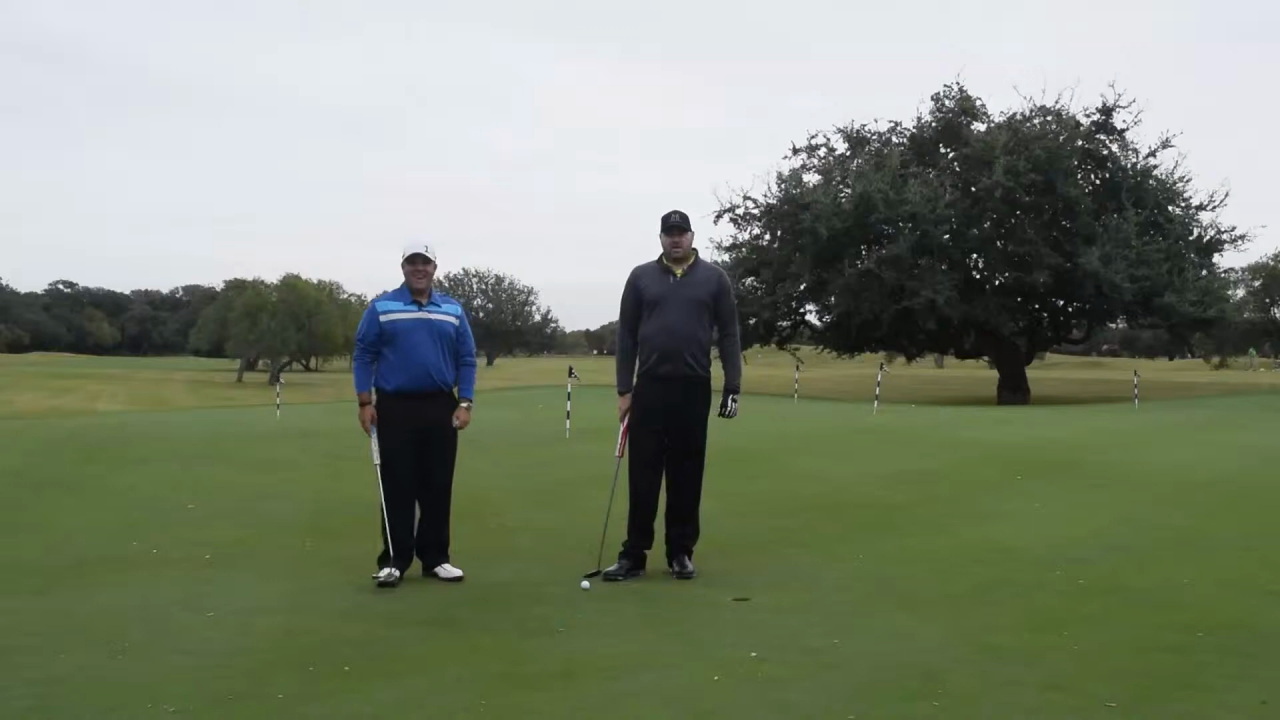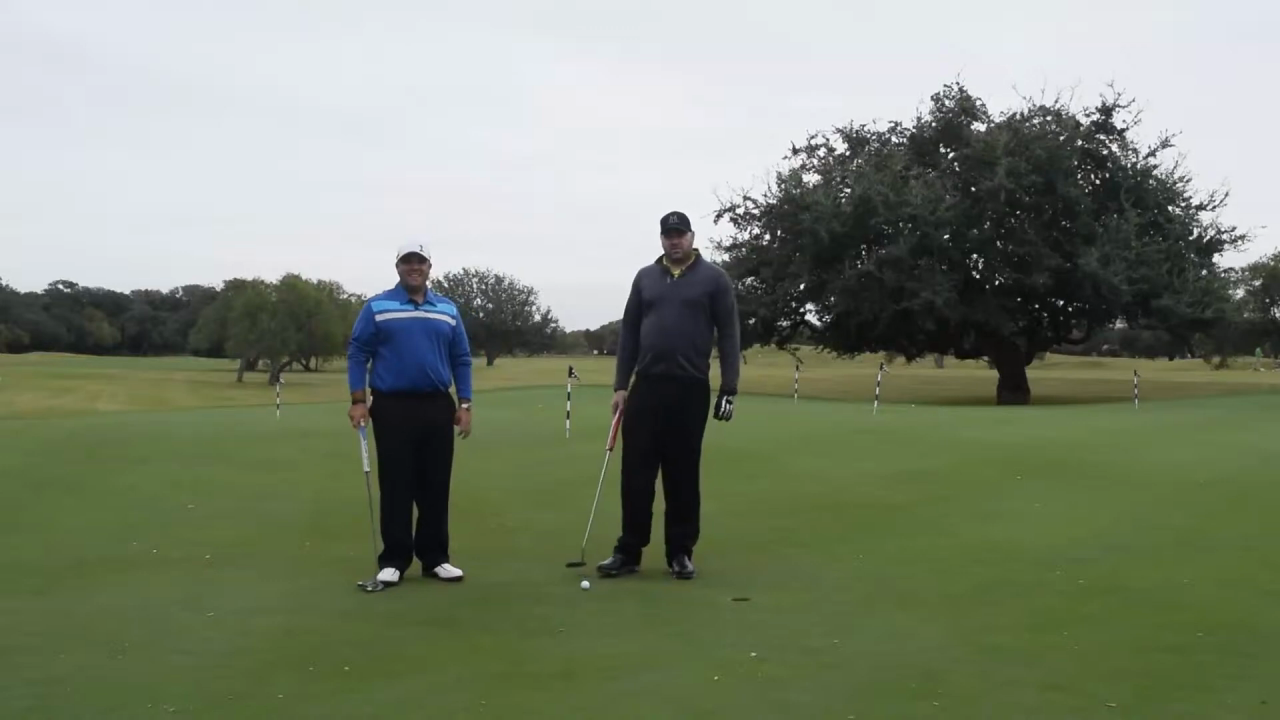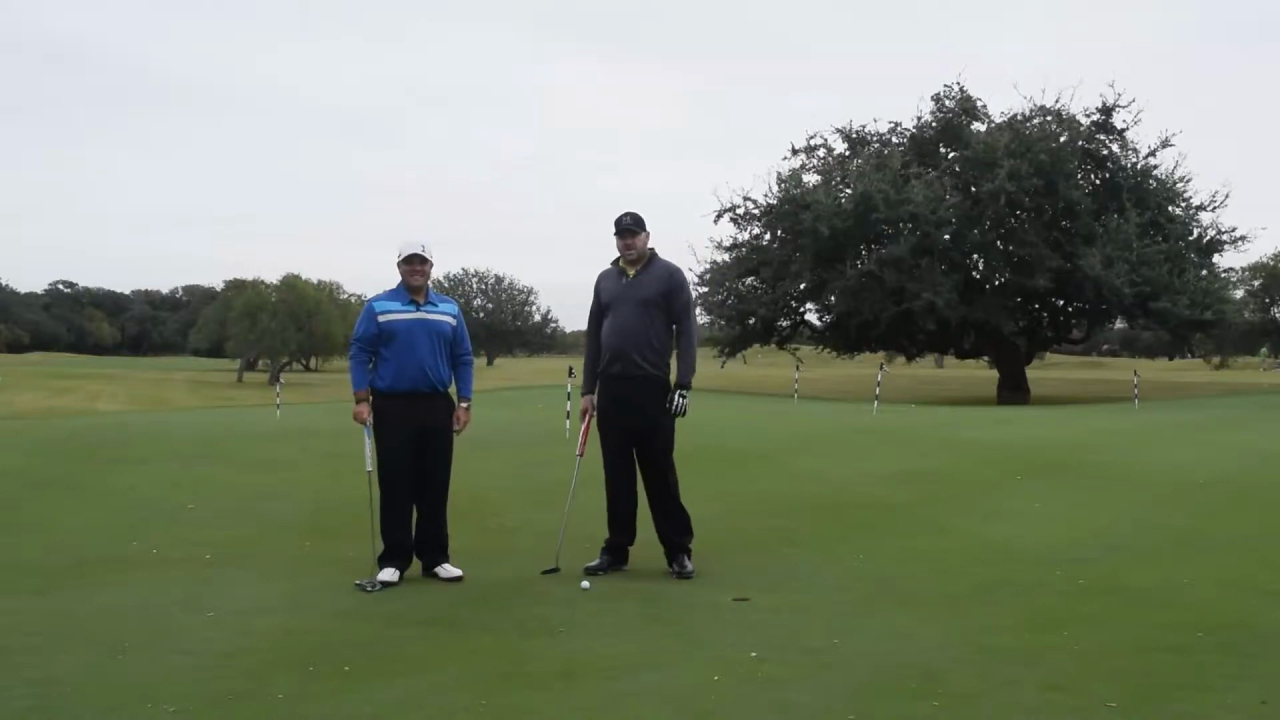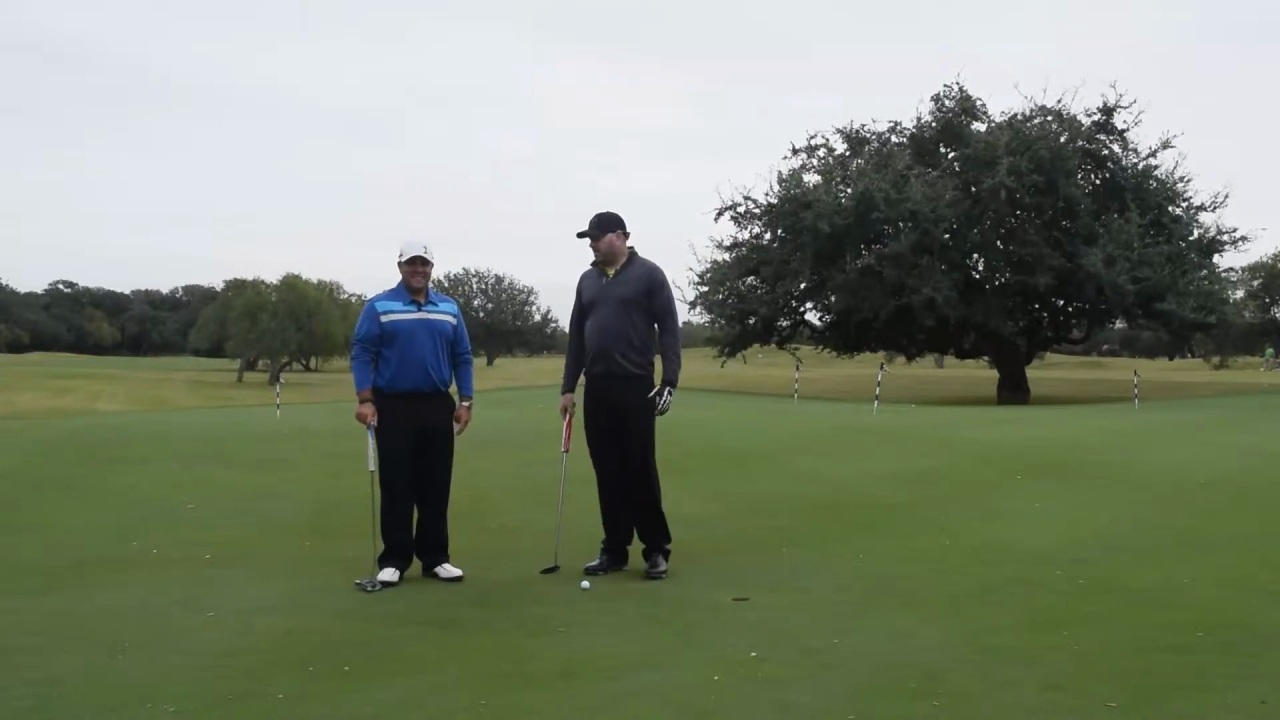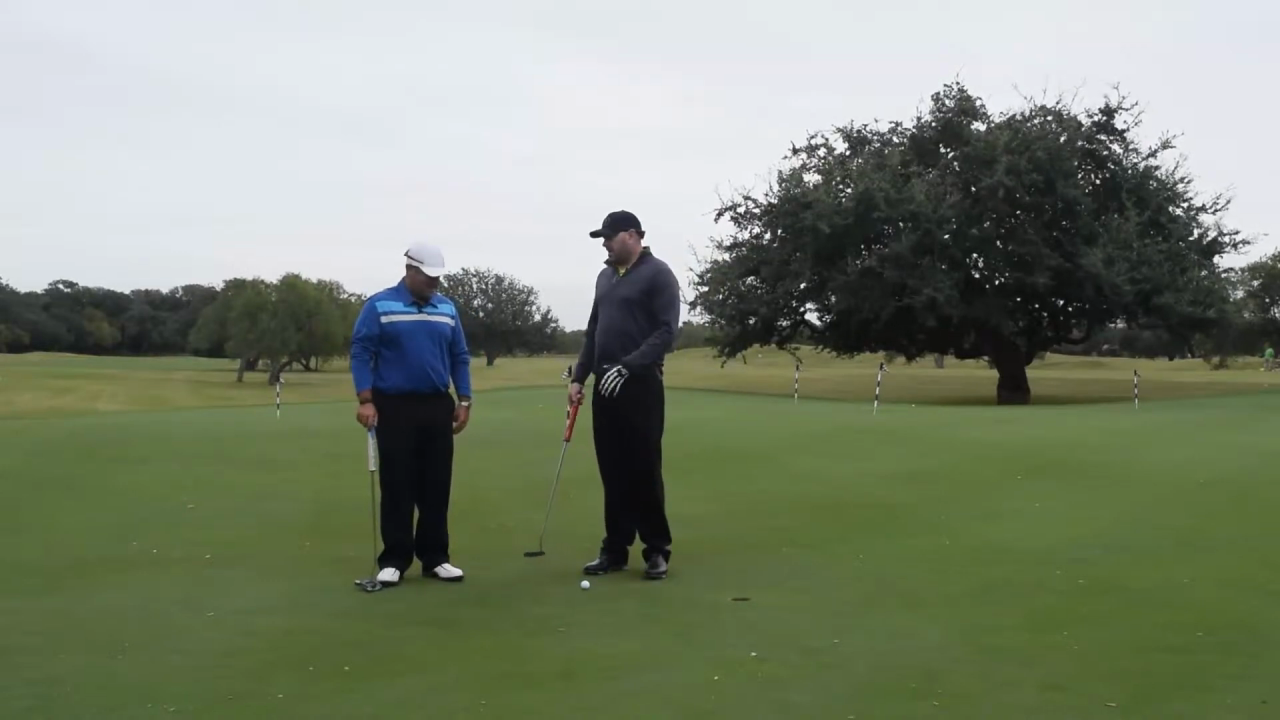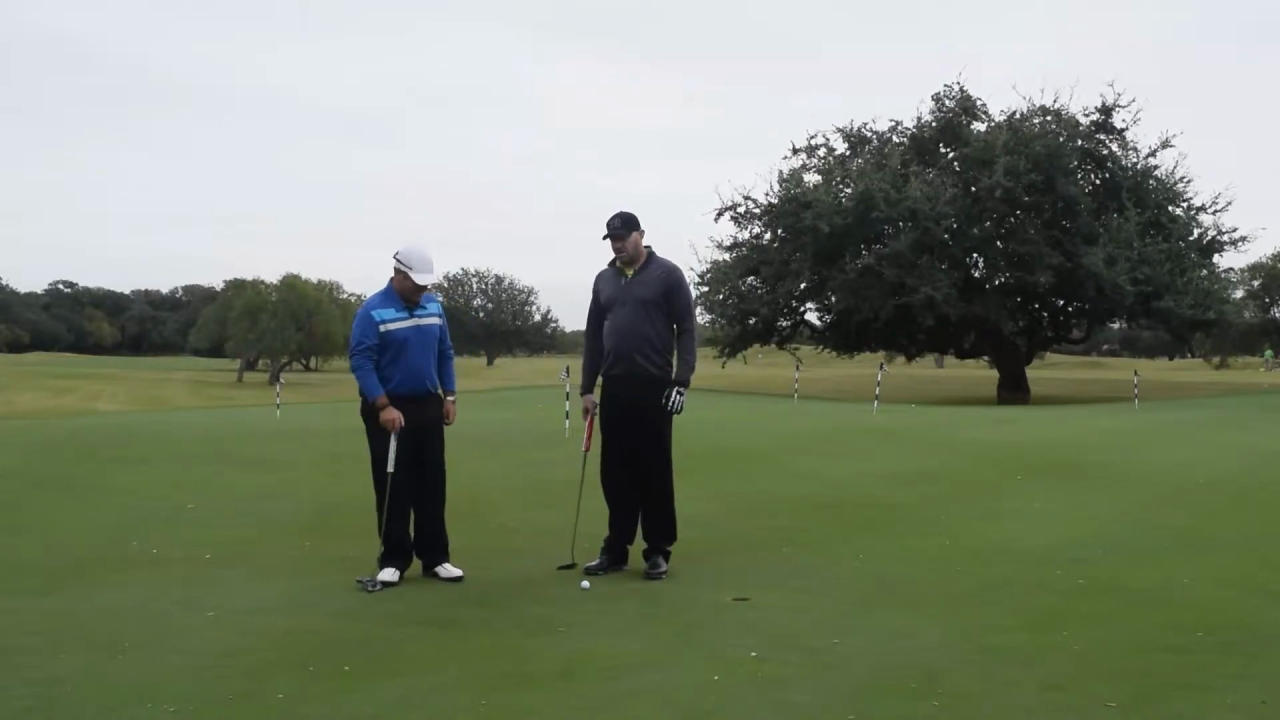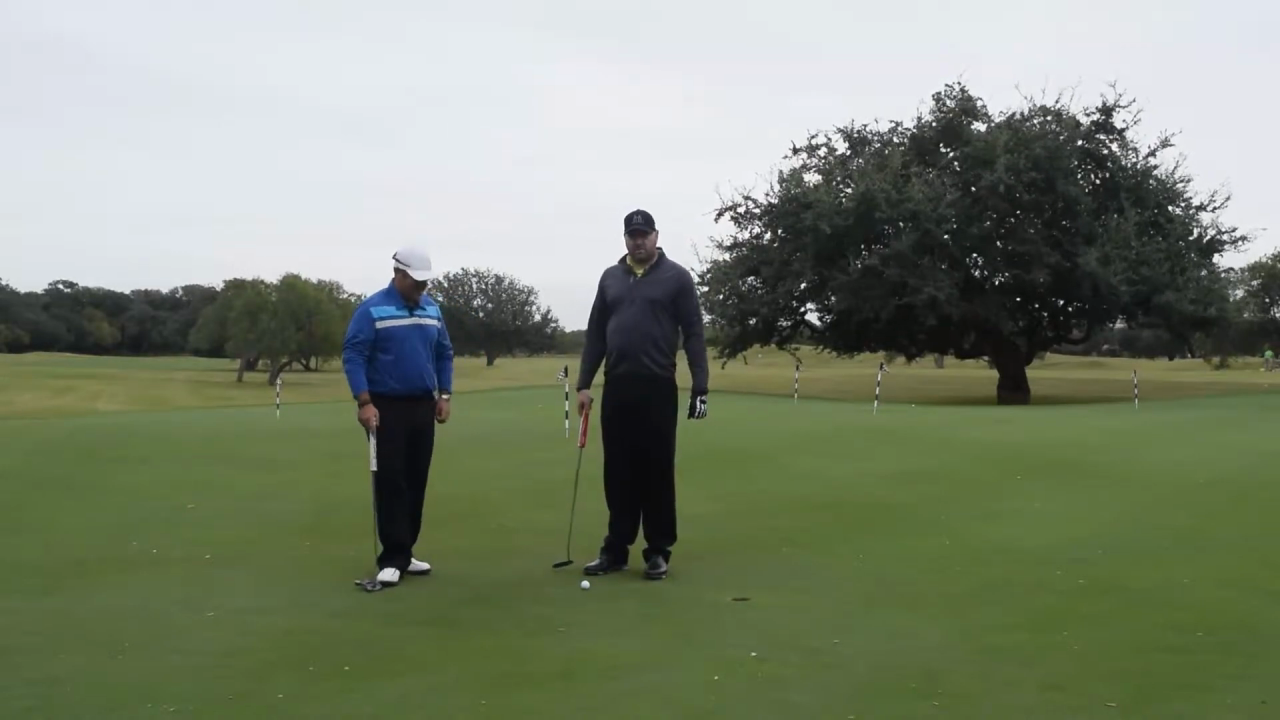
dt=0.7s
person 1, frame 1
left shoulder: (714, 278)
right shoulder: (641, 277)
left elbow: (729, 334)
right elbow: (626, 336)
left wrist: (732, 387)
right wrist: (624, 389)
left hip: (694, 388)
right hip: (650, 387)
left knee: (687, 474)
right knee: (643, 473)
left ankle: (681, 551)
right ankle: (634, 553)
person 1, frame 2
left shoulder: (714, 278)
right shoulder: (645, 277)
left elbow: (729, 335)
right elbow: (629, 333)
left wrist: (729, 389)
right wrist: (621, 385)
left hip: (690, 388)
right hip: (646, 387)
left knee: (683, 473)
right knee: (636, 469)
left ankle: (680, 552)
right ankle: (628, 550)
person 1, frame 3
left shoulder: (669, 275)
right shoulder: (605, 279)
left elbow: (686, 332)
right elbow: (594, 337)
left wrist: (683, 384)
right wrist: (588, 389)
left hip: (653, 387)
right hip: (611, 388)
left knee: (659, 470)
right knee: (616, 472)
left ankle: (678, 549)
right ankle: (616, 549)
person 1, frame 4
left shoulder: (648, 274)
right shoulder: (587, 279)
left elbow: (669, 329)
right elbow: (576, 336)
left wrist: (669, 380)
right wrist: (568, 387)
left hip: (635, 386)
right hip: (596, 387)
left knee: (640, 469)
right knee: (607, 471)
left ankle: (656, 549)
right ankle: (615, 549)
person 1, frame 5
left shoulder: (658, 274)
right shoulder: (605, 276)
left elbow: (665, 333)
left wrist: (627, 367)
right wrist: (578, 376)
left hip: (641, 386)
right hip: (605, 388)
left knee: (644, 469)
right knee: (613, 471)
left ankle: (657, 549)
right ankle: (615, 548)
person 1, frame 6
left shoulder: (667, 274)
right shoulder: (604, 280)
left elbow: (686, 329)
right elbow: (594, 336)
left wrist: (681, 380)
right wrist: (587, 388)
left hip: (653, 386)
right hip: (614, 387)
left knee: (654, 470)
right knee: (615, 471)
left ankle: (658, 550)
right ankle: (616, 549)
person 1, frame 7
left shoulder: (676, 277)
right shoulder: (610, 277)
left elbow: (694, 335)
right elbow: (596, 333)
left wrist: (700, 387)
right wrist: (584, 383)
left hip: (658, 387)
right hip: (616, 386)
left knee: (657, 470)
right knee: (618, 471)
left ankle: (658, 550)
right ankle: (616, 549)
person 2, frame 1
left shoulder: (453, 310)
right shoulder: (381, 307)
left elbow: (466, 360)
right elbow: (363, 356)
left wrist: (464, 404)
right wrist: (365, 402)
left hip: (440, 407)
right hip: (395, 407)
left knee: (438, 486)
right knee: (397, 486)
left ankle: (435, 557)
right ankle: (394, 560)
person 2, frame 2
left shoulder: (448, 310)
right shoulder: (376, 307)
left elbow: (462, 359)
right elbow: (357, 354)
left wrist: (465, 403)
right wrist: (358, 400)
left hip: (437, 407)
right hip: (392, 407)
left knee: (436, 486)
right knee: (396, 486)
left ankle: (435, 557)
right ankle: (394, 560)
person 2, frame 3
left shoulder: (450, 309)
right shoulder: (378, 307)
left elbow: (463, 358)
right elbow: (359, 354)
left wrist: (463, 402)
right wrist: (362, 399)
left hip: (436, 406)
right hip: (392, 407)
left knee: (435, 487)
right knee: (395, 486)
left ankle: (435, 557)
right ankle: (393, 560)
person 2, frame 4
left shoulder: (449, 308)
right shoulder: (378, 306)
left elbow: (462, 357)
right elbow: (361, 354)
left wrist: (465, 401)
right wrist: (365, 399)
left hip: (437, 406)
right hip: (393, 406)
left knee: (436, 486)
right knee: (396, 486)
left ankle: (435, 557)
right ankle: (393, 560)
person 2, frame 5
left shoulder: (447, 309)
right shoulder: (379, 305)
left elbow: (459, 357)
right elbow: (360, 353)
left wrist: (464, 400)
right wrist: (365, 400)
left hip: (437, 406)
right hip: (394, 407)
left knee: (436, 486)
right knee: (397, 486)
left ankle: (435, 557)
right ankle: (394, 560)
person 2, frame 6
left shoulder: (433, 306)
right shoulder: (373, 311)
left elbow: (445, 353)
right elbow: (361, 363)
left wrist: (449, 396)
right wrist: (383, 407)
left hip: (427, 406)
right hip: (387, 410)
left knee: (432, 484)
right knee: (392, 486)
left ankle: (435, 558)
right ankle: (394, 560)
person 2, frame 7
left shoulder: (432, 309)
right shoulder: (372, 309)
left elbow: (444, 354)
right elbow: (353, 357)
left wrist: (444, 395)
right wrist: (365, 402)
left hip: (422, 407)
right hip: (386, 408)
left knee: (416, 484)
right knee: (390, 484)
left ankle: (405, 552)
right ankle: (393, 558)
